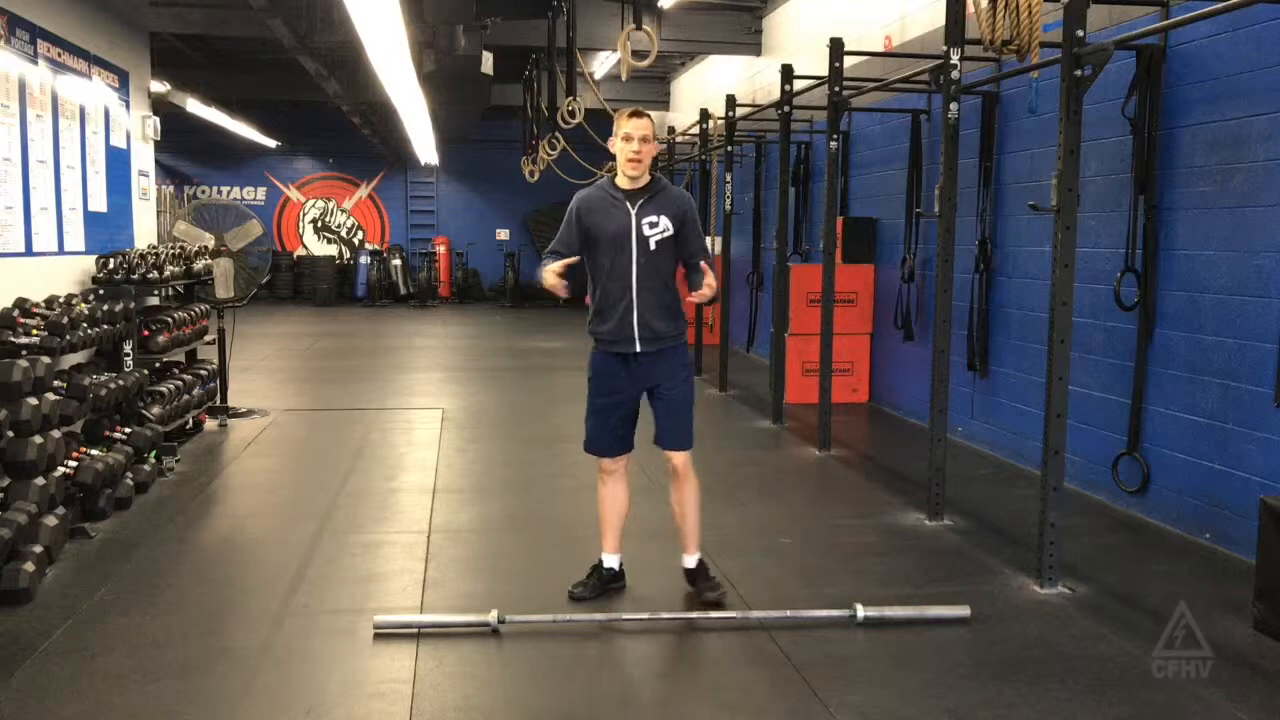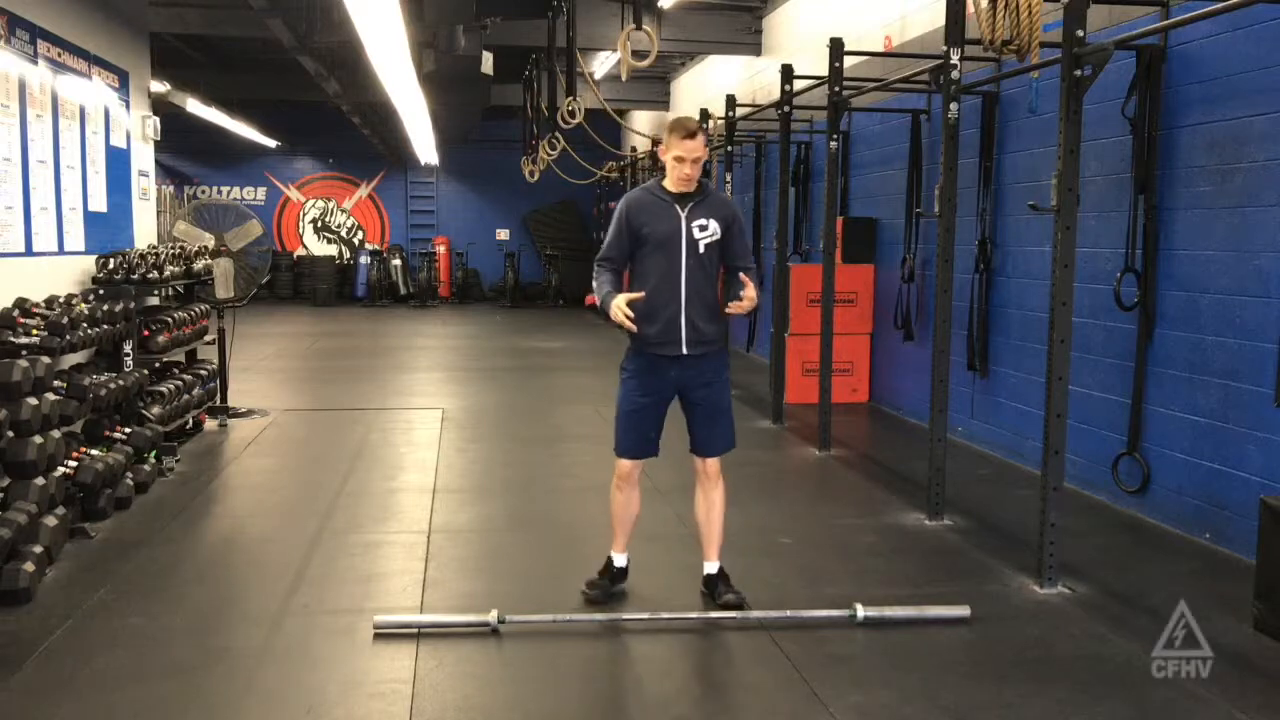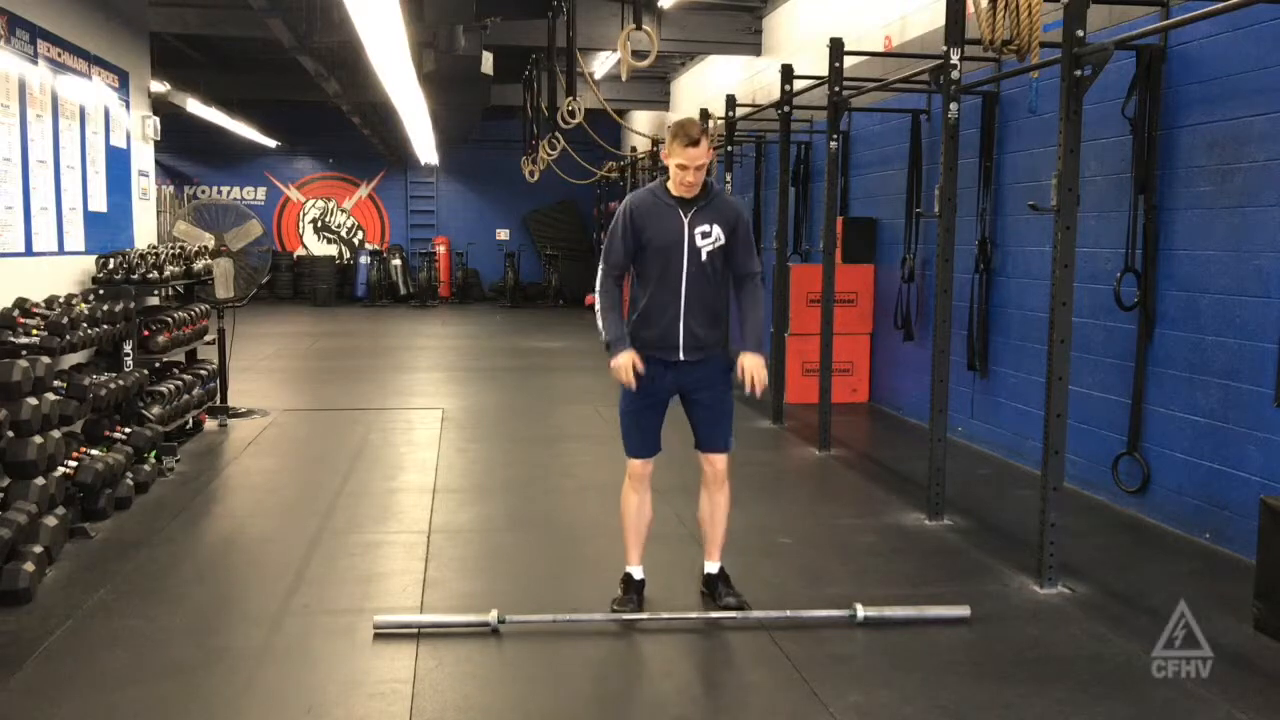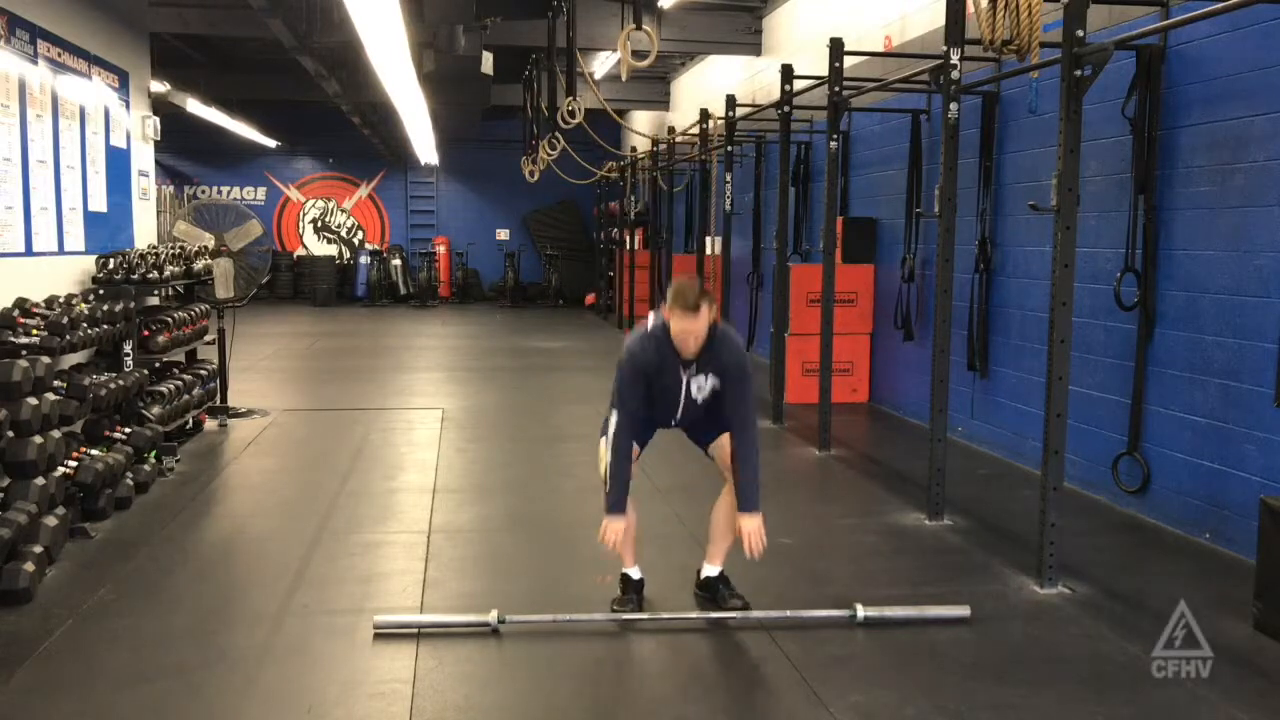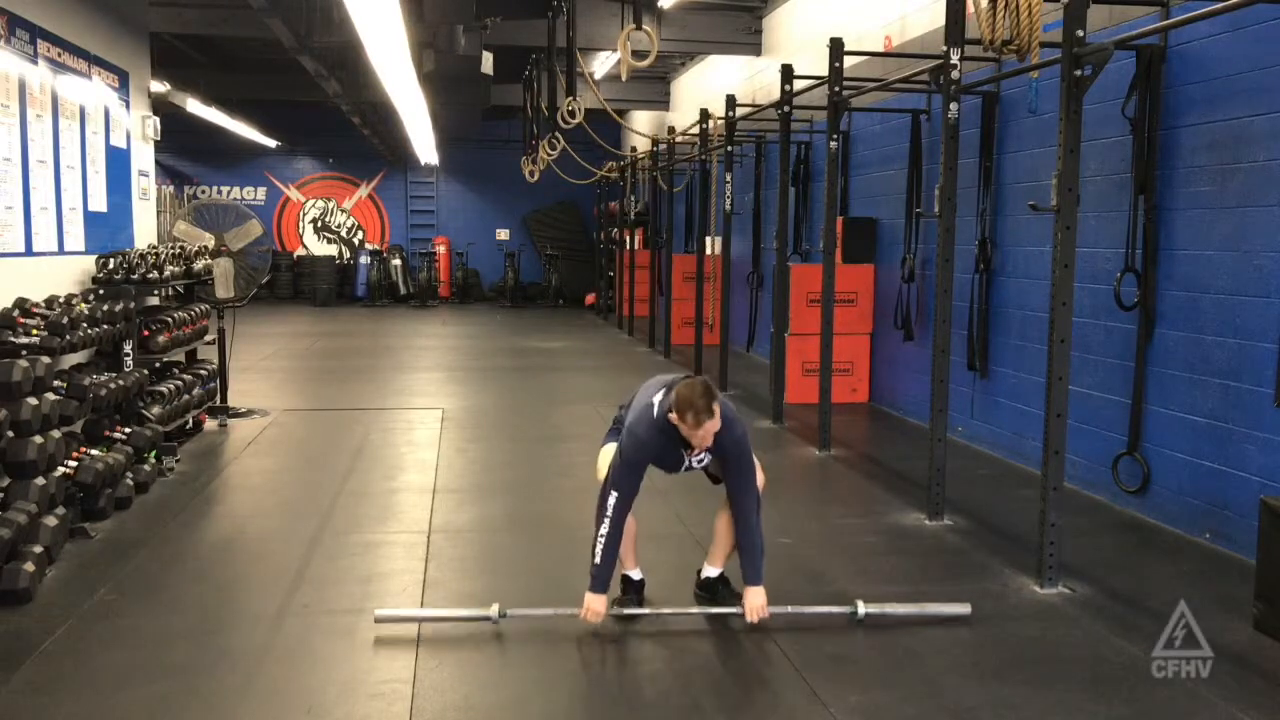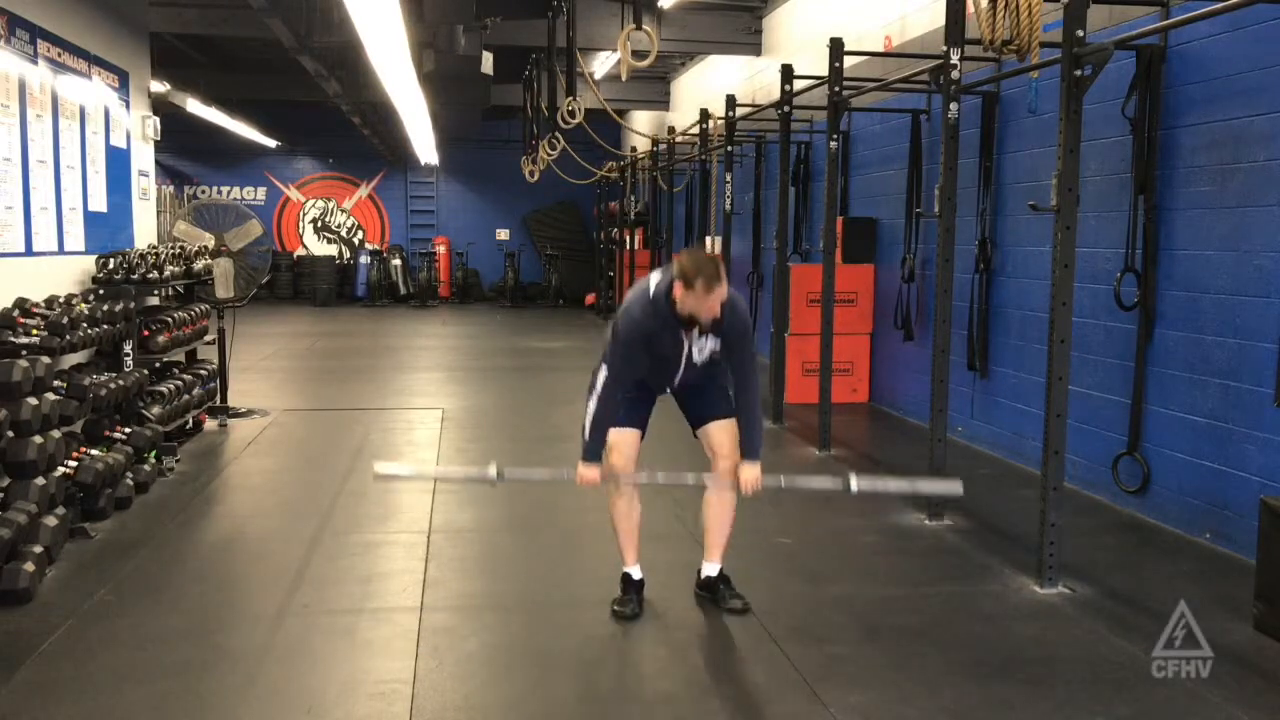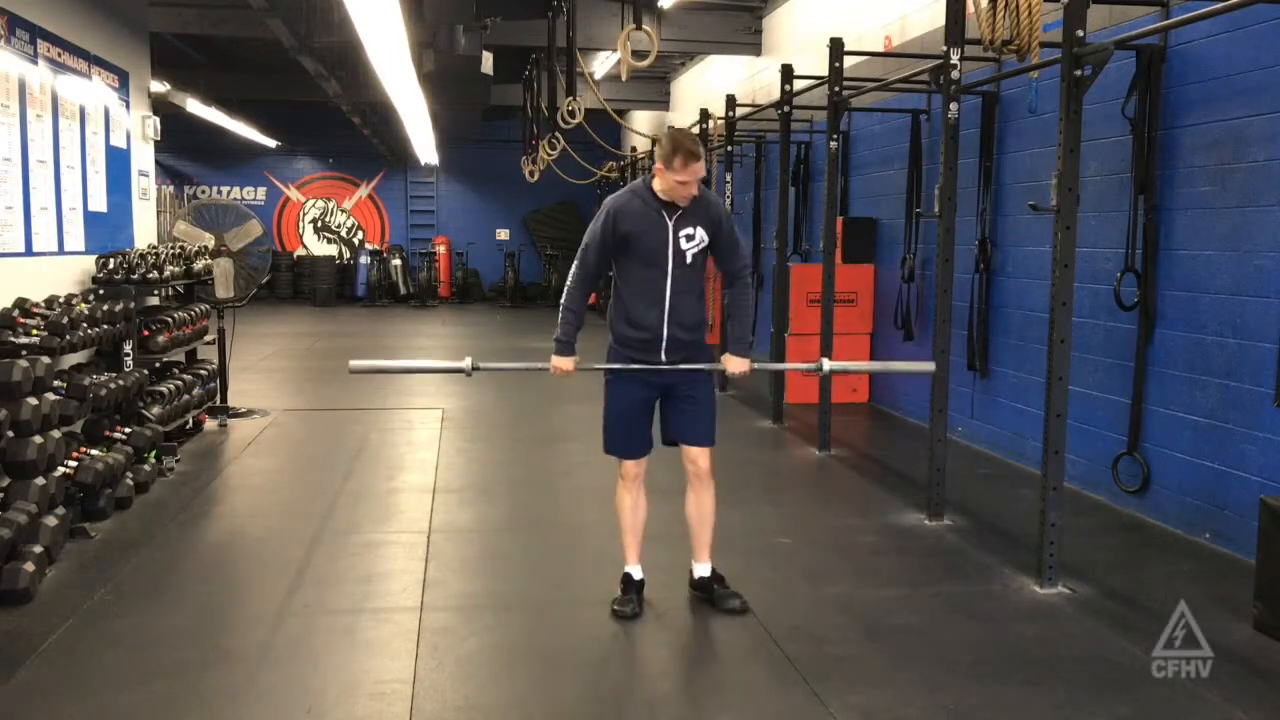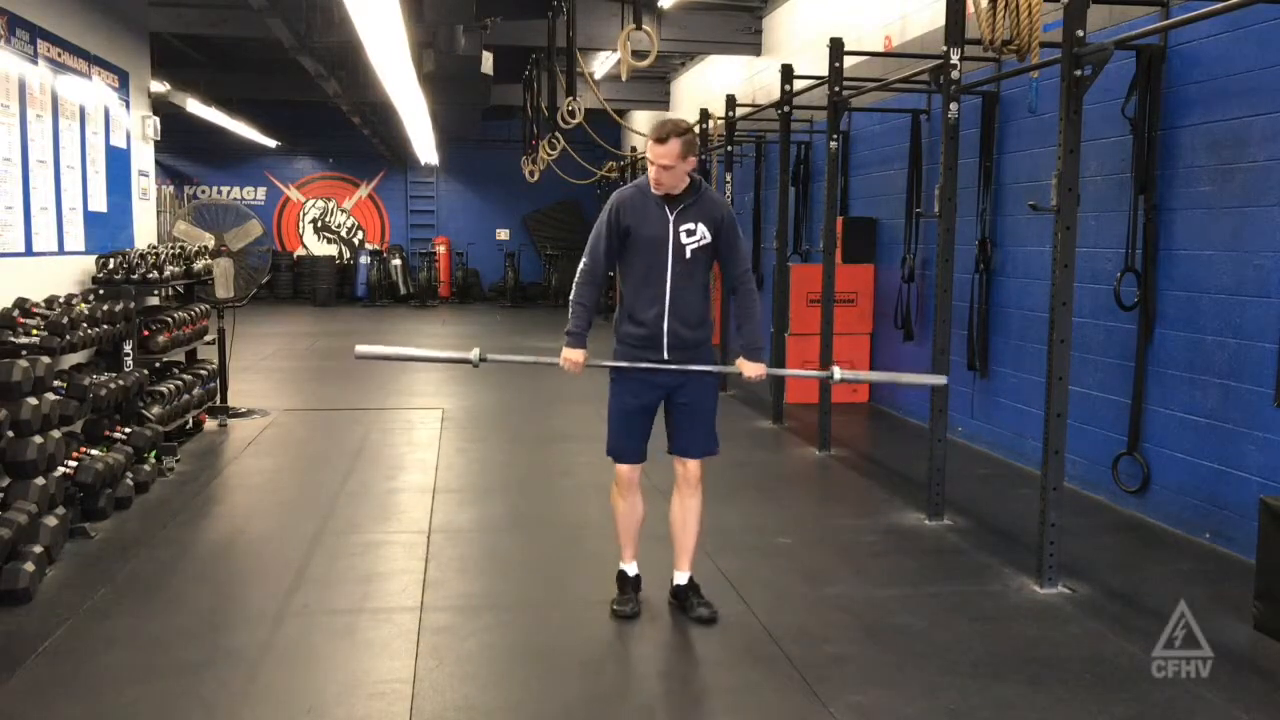
dt=0.4s
person 1, frame 1
left shoulder: (677, 202)
right shoulder: (588, 203)
left elbow: (696, 261)
right elbow: (554, 260)
left wrist: (706, 283)
right wrist: (551, 273)
left hip: (668, 351)
right hip: (611, 354)
left knee: (679, 463)
right knee: (610, 464)
left ankle: (694, 565)
right ankle: (609, 567)
person 1, frame 2
left shoulder: (722, 208)
right shoulder: (635, 205)
left elbow: (740, 268)
right elbow: (606, 266)
left wrist: (748, 292)
right wrist: (610, 299)
left hip: (706, 358)
right hip: (646, 356)
left knee: (710, 468)
right knee: (626, 468)
left ankle: (712, 571)
right ankle: (616, 564)
person 1, frame 3
left shoulder: (730, 212)
right shoulder: (637, 207)
left elbow: (748, 281)
right elbow: (608, 278)
left wrist: (752, 346)
right wrist: (617, 342)
left hip: (709, 362)
right hip: (646, 360)
left knee: (717, 468)
right knee: (639, 471)
left ankle: (713, 572)
right ankle: (633, 576)
person 1, frame 4
left shoulder: (730, 350)
right shoulder: (640, 348)
left elbow: (744, 429)
right elbow: (622, 427)
left wrist: (749, 509)
right wrist: (614, 511)
left hip: (705, 407)
right hip: (645, 408)
left knee: (738, 468)
left ankle: (711, 575)
right ankle: (631, 577)
person 1, frame 5
left shoulder: (731, 428)
right shoulder: (641, 432)
left elbow: (746, 503)
right elbow: (613, 506)
left wrist: (754, 583)
right wrist: (597, 589)
right hip: (635, 426)
left knee: (753, 483)
right knee: (613, 494)
left ankle: (711, 579)
right ankle: (632, 580)
person 1, frame 6
left shoulder: (732, 312)
right shoulder: (640, 309)
left elbow: (744, 381)
right elbow: (607, 378)
left wrist: (750, 456)
right wrist: (590, 458)
left hip: (699, 376)
right hip: (637, 378)
left knee: (726, 458)
right knee: (620, 465)
left ankle: (711, 575)
right ankle: (632, 577)
person 1, frame 7
left shoulder: (712, 212)
right shoulder: (621, 209)
left elbow: (738, 278)
right elbow: (582, 277)
left wrist: (738, 346)
right wrist: (565, 344)
left hip: (691, 361)
right hip: (630, 362)
left knee: (700, 467)
right knee: (631, 472)
left ankle: (705, 572)
right ankle: (633, 577)
person 1, frame 8
left shoulder: (715, 211)
right shoulder: (625, 203)
left elbow: (741, 283)
right elbow: (591, 273)
left wrist: (751, 351)
right wrist: (576, 338)
left hip: (694, 362)
right hip: (634, 360)
left knee: (689, 473)
right knee: (625, 473)
left ankle: (683, 582)
right ankle: (628, 574)
